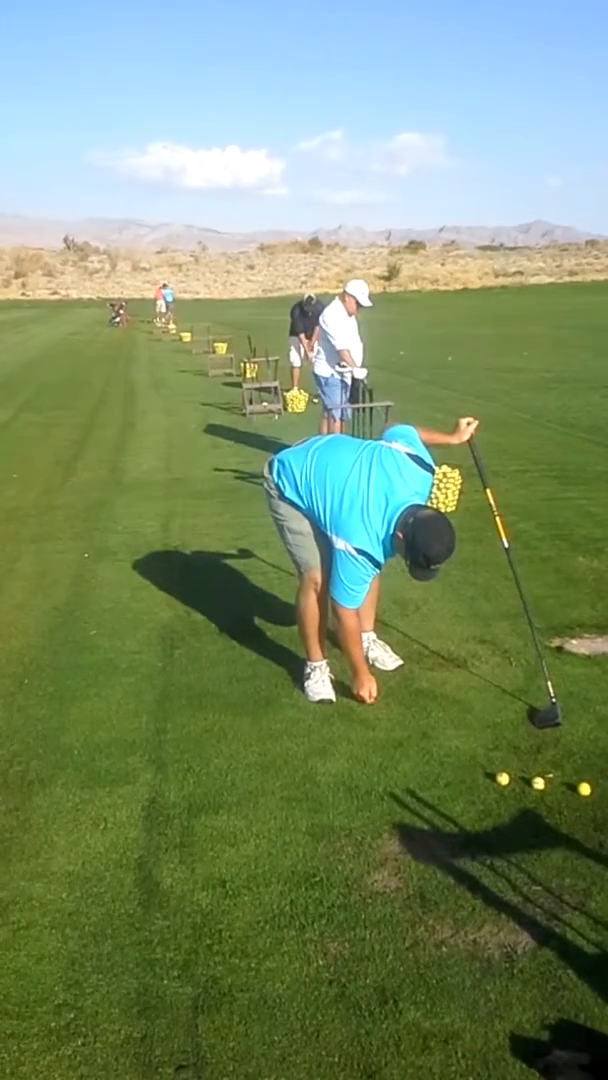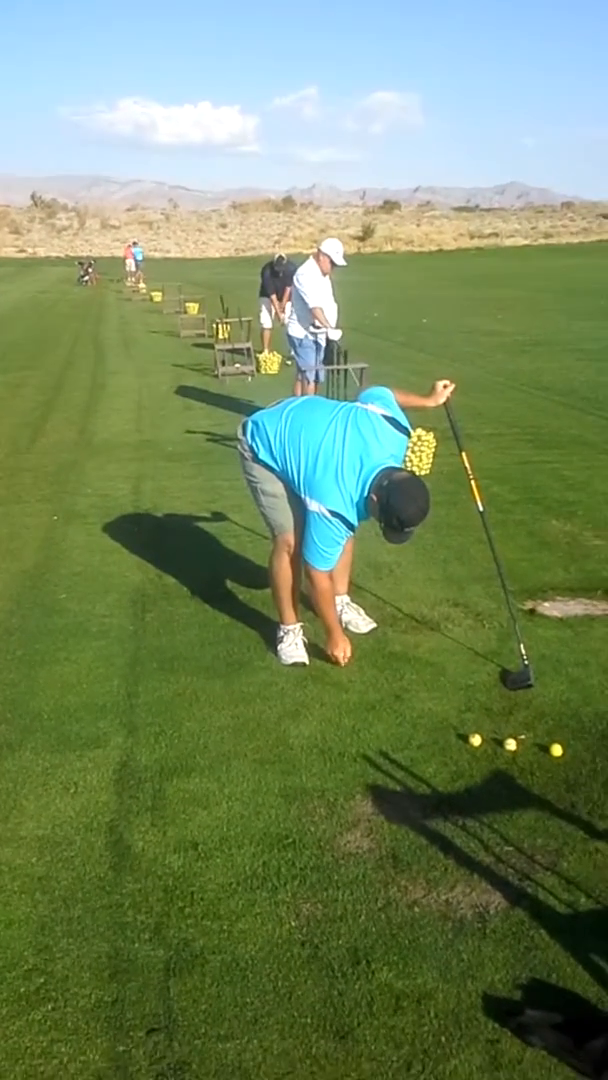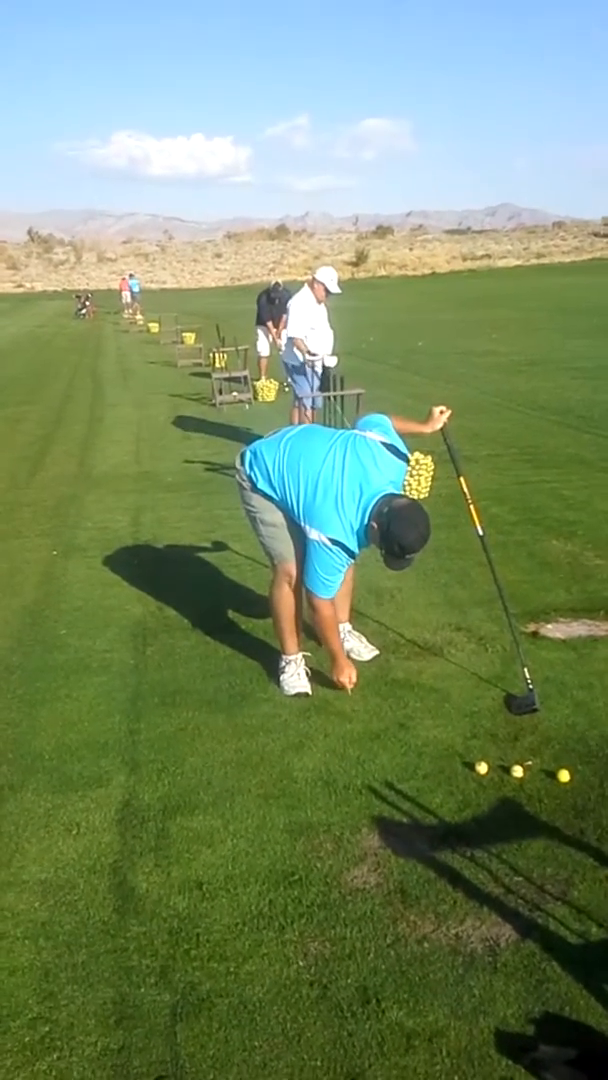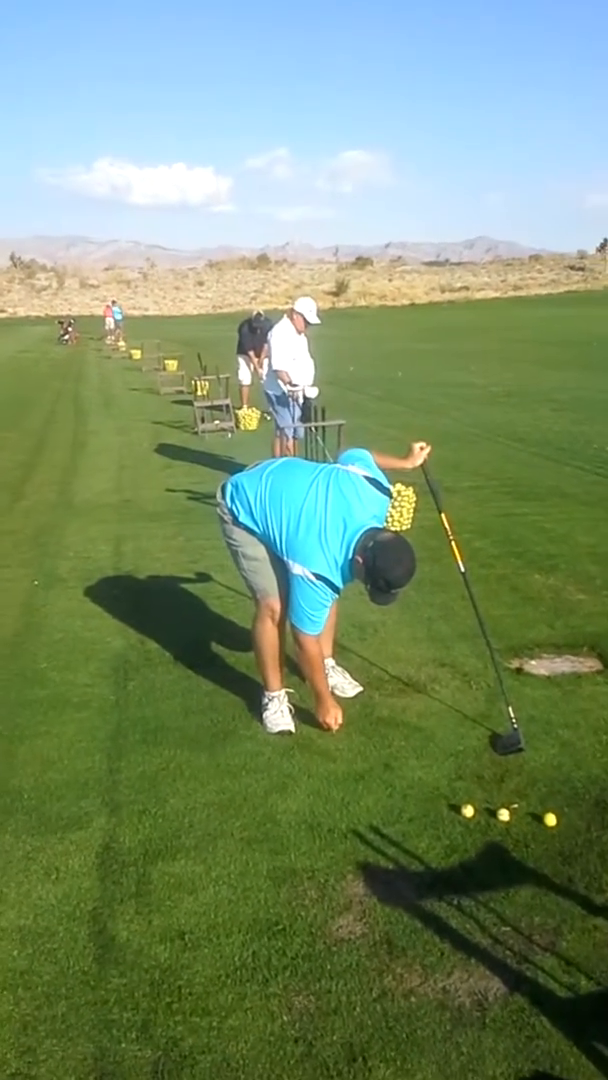
dt=0.5s
person 1, frame 1
left shoulder: (421, 470)
right shoulder: (360, 543)
left elbow: (398, 431)
right elbow: (345, 612)
left wrist: (452, 438)
right wrist: (361, 674)
left hip: (325, 457)
right hip: (289, 484)
left knee: (368, 568)
right knee: (317, 578)
left ankle: (367, 638)
right ankle: (315, 666)
person 1, frame 2
left shoulder: (396, 433)
right shoulder: (333, 506)
left elbow: (375, 393)
right elbow: (317, 574)
left wrist: (429, 400)
right wrist: (335, 636)
right hip: (263, 446)
left knee: (343, 531)
right knee: (290, 540)
left ankle: (341, 601)
right ankle: (289, 629)
person 1, frame 3
left shoulder: (395, 459)
right shoulder: (334, 534)
left elbow: (372, 421)
right elbow: (320, 603)
left wrist: (425, 426)
right wrist: (339, 661)
right hip: (261, 476)
left knee: (344, 558)
right knee: (290, 570)
left ankle: (343, 629)
right ankle: (291, 659)
person 1, frame 4
left shoulder: (376, 494)
right shoulder: (318, 569)
left elbow: (354, 455)
right elbow: (306, 639)
left wrist: (406, 462)
right wrist: (324, 701)
right hip: (242, 509)
left knee: (324, 597)
right knee: (274, 605)
left ankle: (326, 666)
right ankle: (273, 696)
